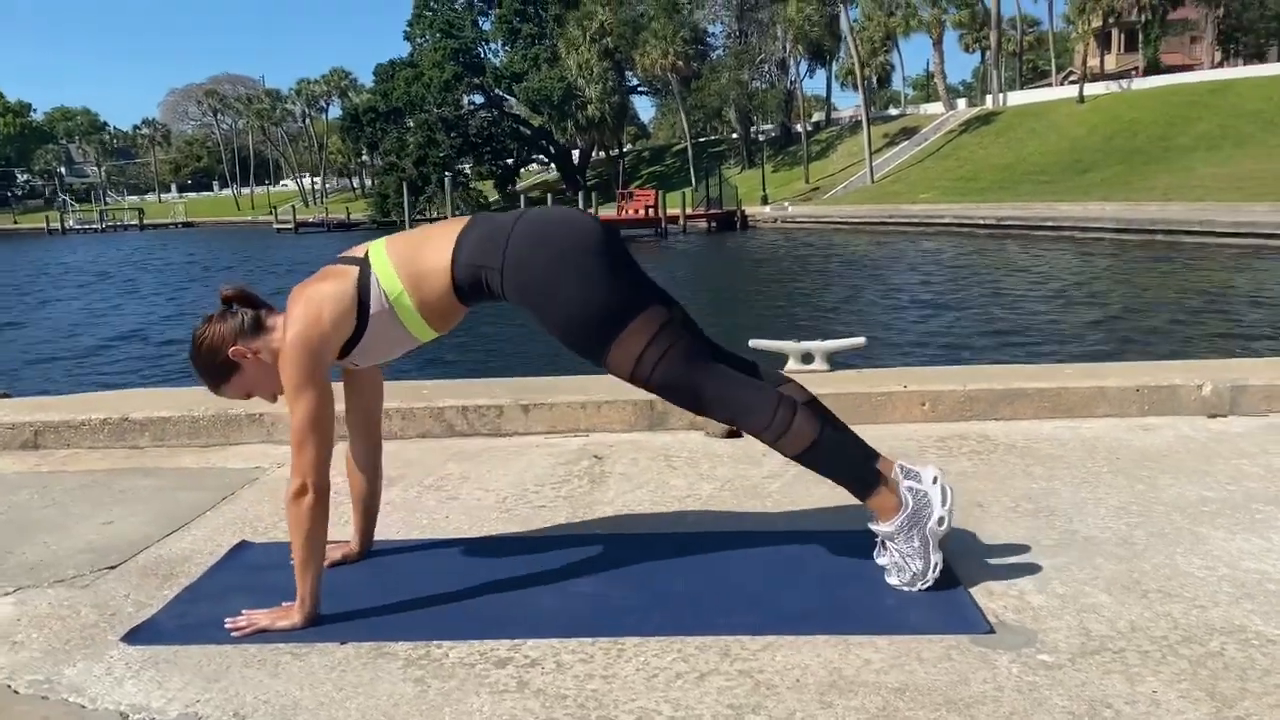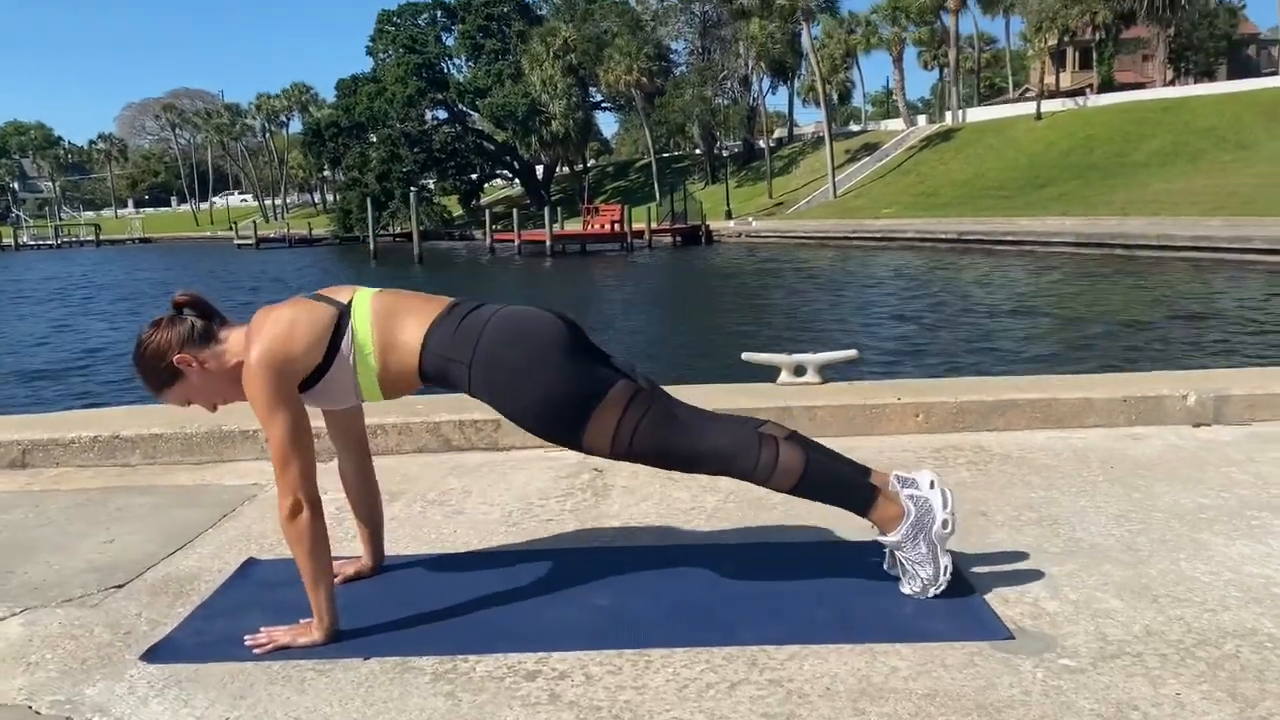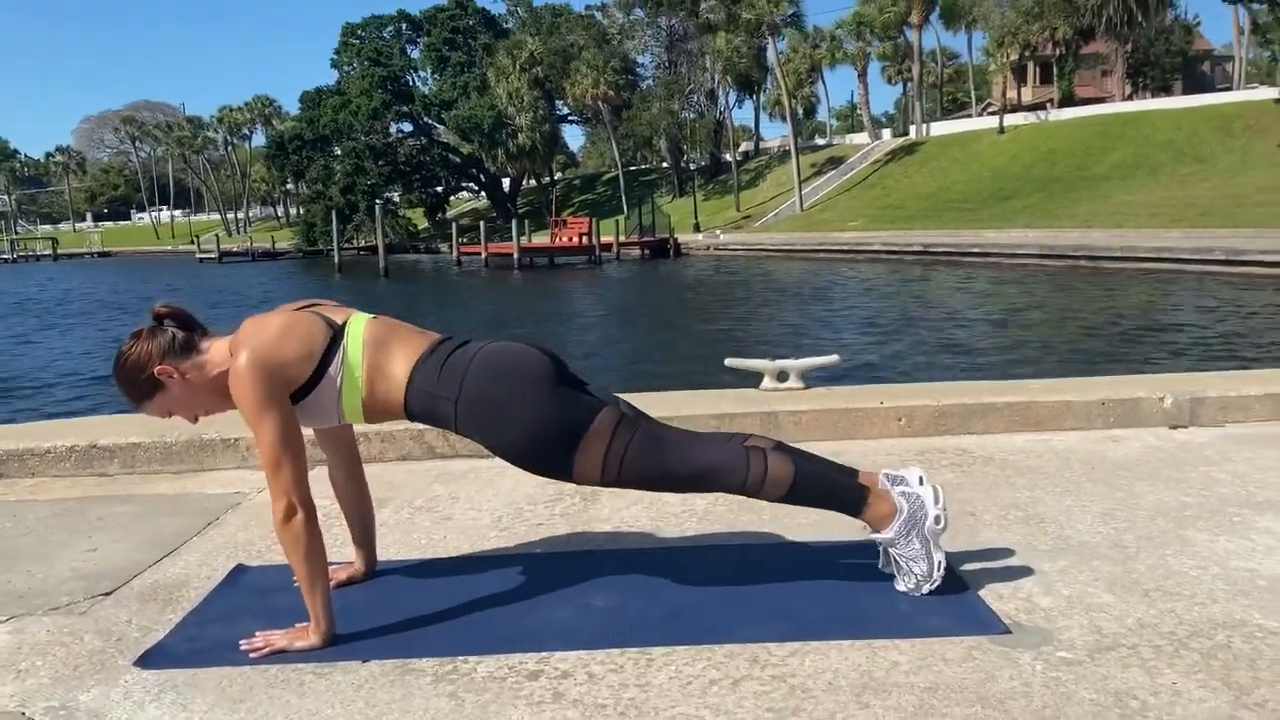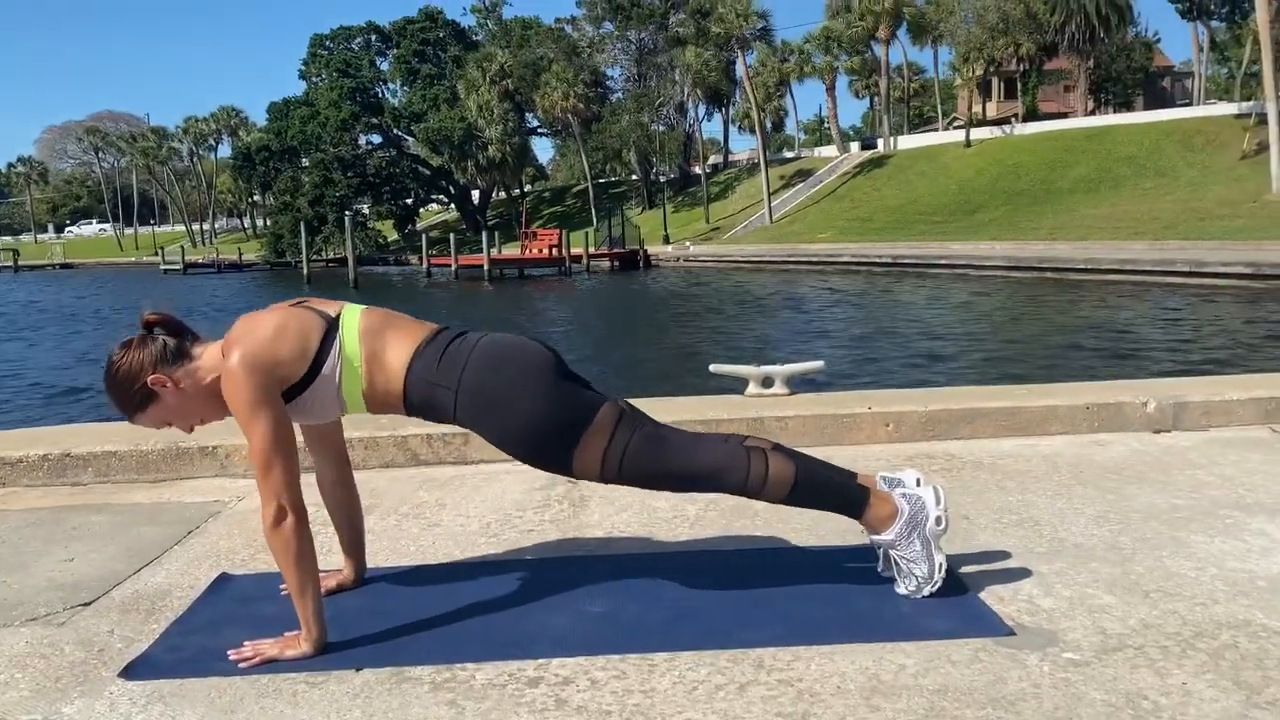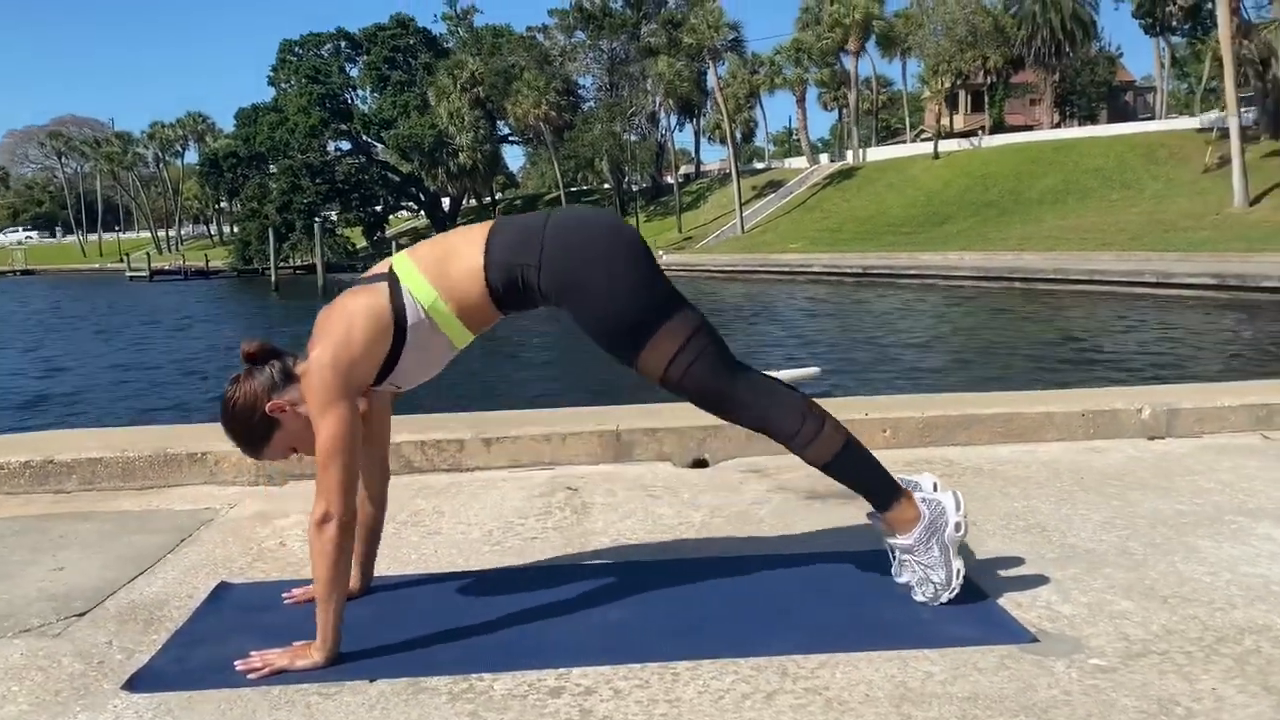
dt=0.4s
person 1, frame 1
left shoulder: (299, 334)
right shoulder: (337, 320)
left elbow: (307, 480)
right elbow: (364, 440)
left wrist: (301, 605)
right wrist: (361, 540)
left hip: (537, 258)
right hip: (547, 242)
left knee: (706, 385)
right knee: (717, 369)
left ankle: (893, 502)
right ankle: (893, 480)
person 1, frame 2
left shoulder: (262, 359)
right shoulder: (299, 337)
left elbow: (297, 500)
right elbow: (353, 451)
left wrist: (321, 620)
right wrist: (372, 554)
left hip: (506, 358)
right hip: (517, 336)
left knee: (691, 441)
right knee: (690, 426)
left ankle: (895, 509)
right ankle: (894, 488)
person 1, frame 3
left shoulder: (250, 365)
right shoulder: (286, 337)
left elbow: (290, 504)
right elbow: (342, 453)
left wrist: (318, 624)
right wrist: (364, 560)
left hip: (493, 399)
right hip: (504, 373)
left knee: (683, 463)
right knee: (683, 450)
left ankle: (887, 506)
right ankle: (880, 487)
person 1, frame 4
left shoulder: (241, 366)
right shoulder: (278, 341)
left elbow: (281, 508)
right elbow: (330, 460)
left wrist: (308, 632)
right wrist: (353, 566)
left hip: (493, 389)
right hip: (497, 368)
left knee: (682, 460)
right knee: (678, 451)
left ankle: (889, 508)
right ankle: (877, 492)
person 1, frame 5
left shoulder: (327, 368)
right shoulder: (357, 349)
left elbow: (331, 511)
right elbow: (372, 471)
left wrist: (322, 644)
right wrist: (353, 580)
left hip: (570, 254)
right hip: (568, 246)
left knee: (729, 390)
right knee: (728, 388)
left ankle: (910, 516)
right ankle: (901, 500)
